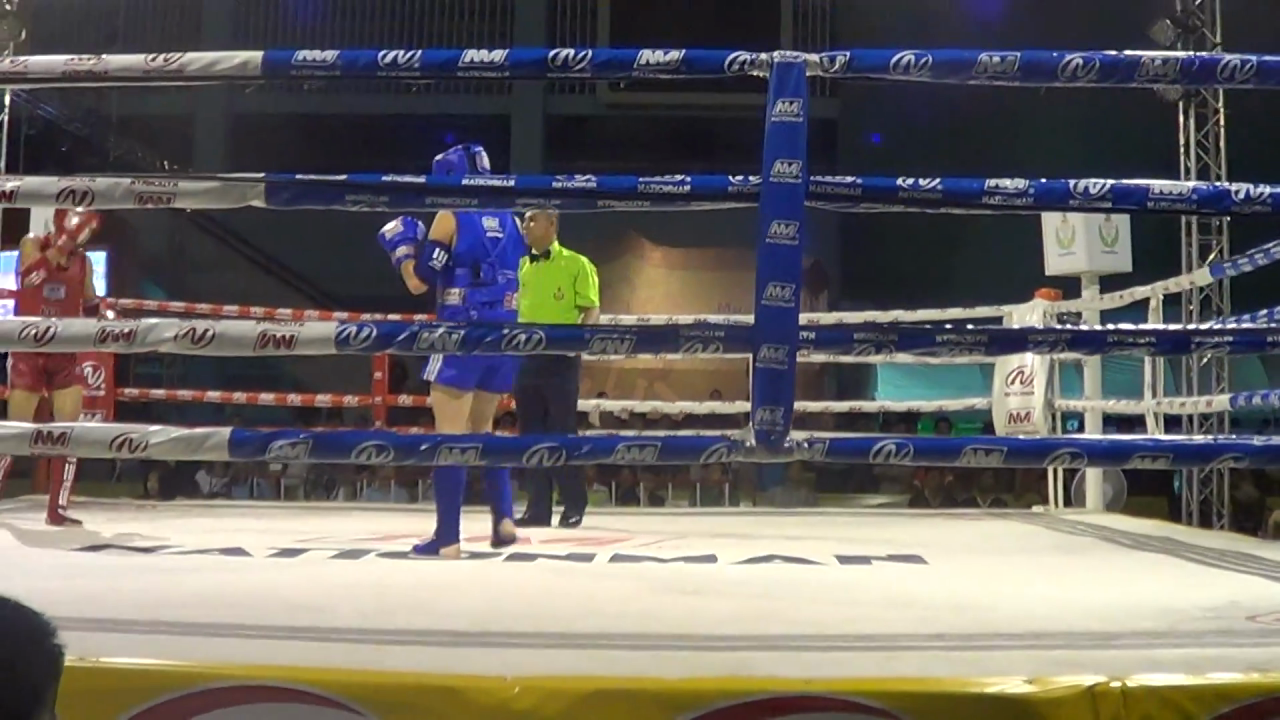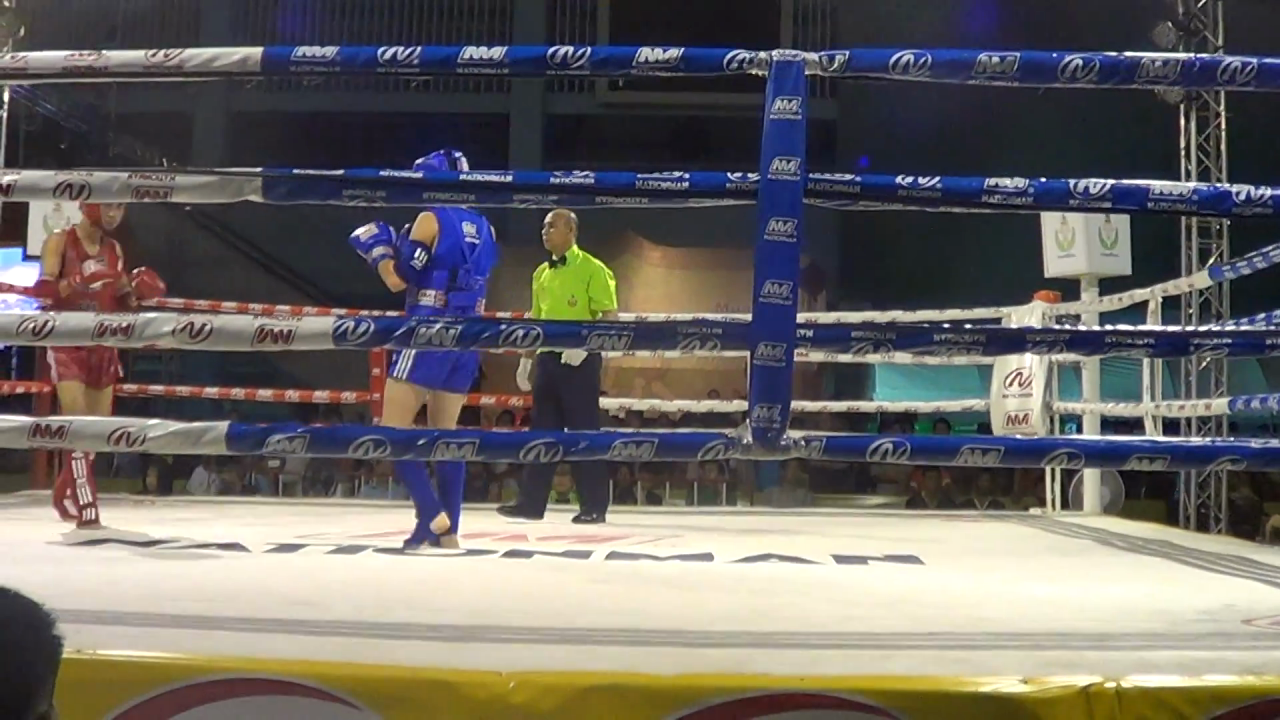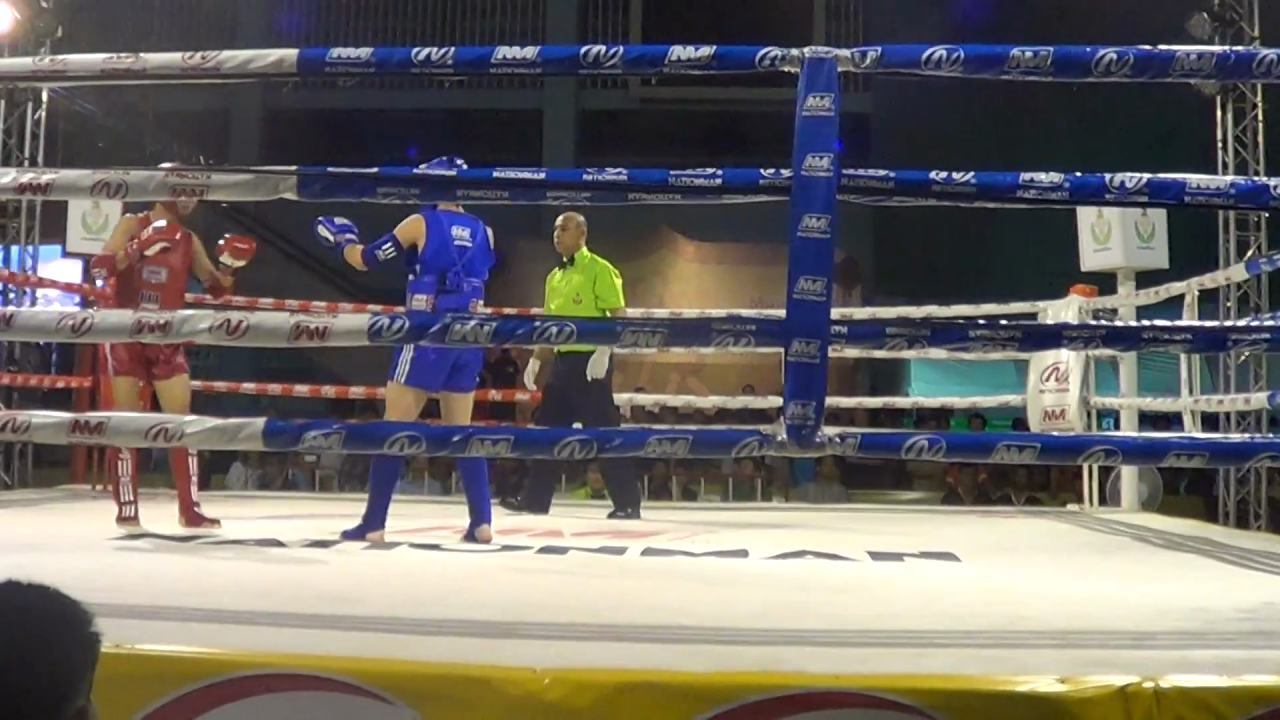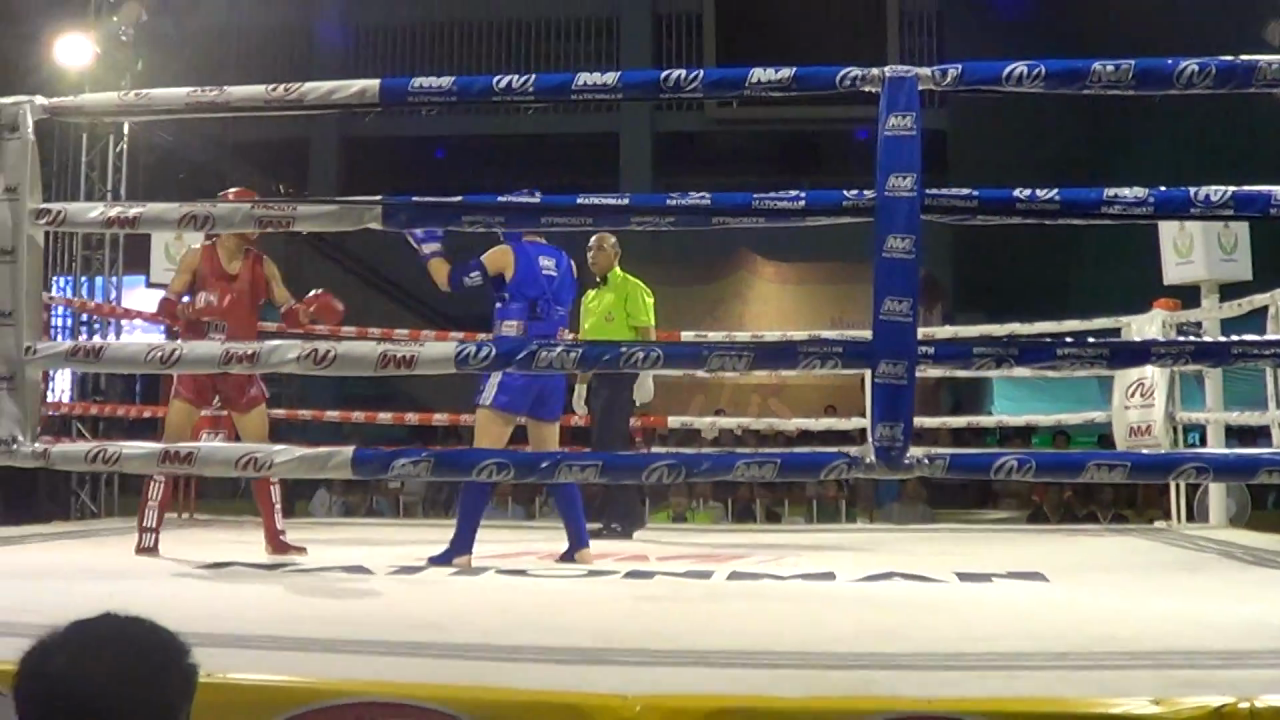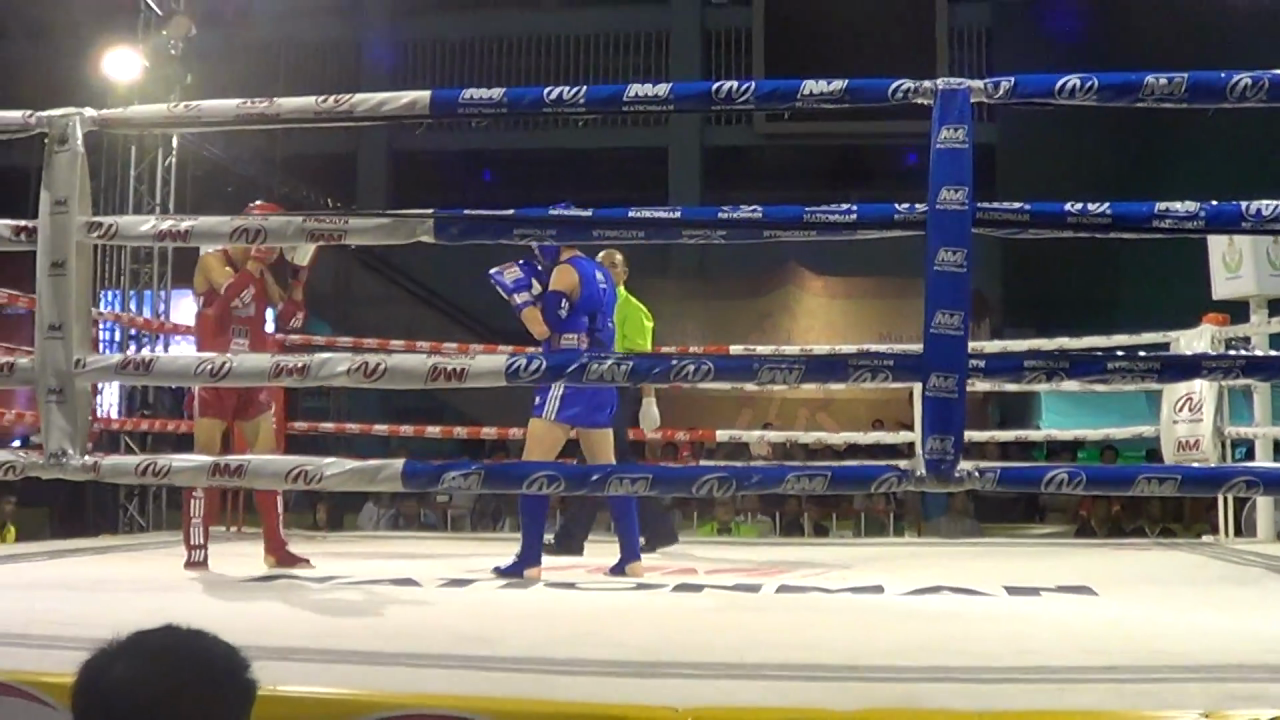
dt=0.4s
person 1, frame 1
left shoulder: (450, 218)
right shoulder: (511, 221)
left elbow: (419, 282)
left wrist: (402, 245)
left knee: (450, 435)
right knee: (482, 430)
left ankle: (448, 538)
right ankle: (503, 518)
person 1, frame 2
left shoulder: (431, 219)
right shoulder: (484, 228)
left elbow: (398, 279)
left wrist: (377, 247)
left knee: (394, 426)
right knee: (445, 432)
left ankle: (431, 514)
right ankle: (447, 527)
person 1, frame 3
left shoulder: (420, 223)
right shoulder: (483, 232)
left elbow: (367, 260)
left wrist: (341, 237)
right hip: (466, 340)
right knee: (461, 431)
left ankle: (373, 523)
right ankle: (481, 521)
person 1, frame 4
left shoulder: (507, 254)
right shoulder: (566, 264)
left elbow: (450, 280)
left wrist: (428, 247)
left hip: (514, 367)
right hip: (552, 368)
left ankle: (461, 549)
right ankle: (580, 544)
person 1, frame 5
left shoulder: (565, 271)
right shoulder: (600, 273)
left elbow: (541, 328)
left wrist: (518, 292)
right wrist: (539, 283)
right hip: (599, 379)
right knee: (607, 470)
left ankle: (529, 559)
right ankle: (631, 556)
person 2, frame 1
left shoulder: (82, 260)
right shoulder: (34, 245)
left elbow: (89, 306)
right elbow: (29, 278)
right wrist: (65, 242)
left hip: (64, 354)
right hip: (28, 352)
left ankle: (57, 507)
person 2, frame 2
left shoulder: (113, 249)
right shoulder: (60, 241)
left elbow: (122, 303)
right elbow: (42, 291)
left wrist: (138, 292)
right wrist: (80, 280)
left hip: (102, 347)
right hip: (66, 346)
left ankle: (62, 495)
right ankle: (87, 507)
person 2, frame 3
left shoulder: (189, 241)
right shoulder: (132, 225)
left elbow: (216, 289)
right elbow: (99, 268)
left wrist: (230, 265)
right wrist: (141, 246)
left hip: (166, 341)
right hip: (126, 336)
left ankle: (189, 508)
right ankle: (127, 506)
person 2, frame 4
left shoulder: (261, 265)
right shoulder: (197, 256)
left elbow: (290, 314)
right elbow: (165, 308)
left wrist: (313, 309)
right wrist: (194, 307)
left hip: (239, 371)
right knee: (172, 446)
left ankle: (275, 538)
right ankle: (148, 533)
person 2, frame 5
left shoulder: (260, 272)
right shoulder: (213, 260)
left elbow: (291, 319)
right elbow: (231, 297)
left wrist: (300, 268)
right wrist: (259, 258)
left knee: (269, 460)
right knee: (206, 460)
left ankle: (276, 548)
right ankle: (196, 548)
person 3, frame 1
left shoulder: (576, 265)
right shoulder: (520, 269)
left elbow: (592, 310)
left hip: (559, 358)
right hip: (525, 358)
left knee: (561, 430)
right knee: (530, 432)
left ankle: (574, 503)
right ankle: (537, 508)
person 3, frame 2
left shoulder: (593, 270)
right shoulder: (541, 273)
left elbow: (609, 316)
right wrist: (526, 360)
left hip: (579, 362)
right hip: (548, 360)
left knee: (584, 433)
right knee: (542, 431)
left ankle: (594, 506)
right ankle: (531, 502)
person 3, frame 3
left shoulder: (599, 270)
right shoulder: (553, 277)
left elbow: (617, 315)
left wrist: (603, 352)
right wrist: (535, 361)
left hip: (589, 360)
right hip: (562, 360)
left knee: (604, 431)
right knee: (549, 427)
left ankle: (627, 502)
right ankle: (536, 497)
person 3, frame 4
left shoulder: (631, 288)
right shoulder: (589, 297)
left elbow: (647, 334)
left wrist: (646, 375)
right wrist: (580, 386)
left hip: (622, 375)
right hip: (600, 378)
left knee: (609, 444)
right knee: (606, 446)
left ankle: (628, 515)
right ankle: (617, 519)
person 3, frame 5
left shoulder: (632, 310)
left elbow: (643, 357)
left wrist: (648, 402)
left hip: (617, 394)
left ankle: (570, 538)
right ankle: (660, 529)
